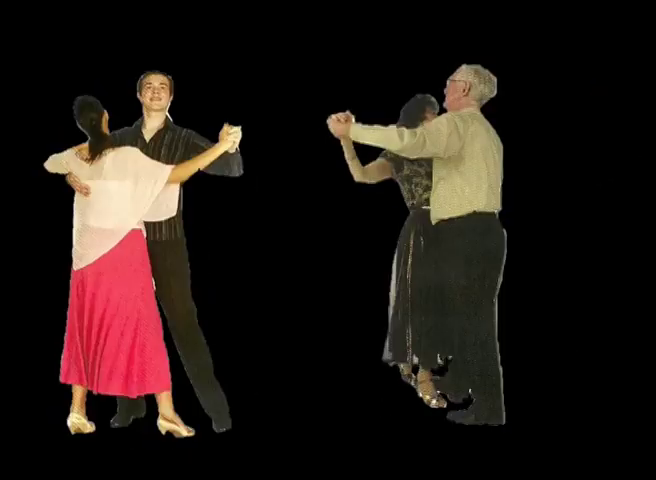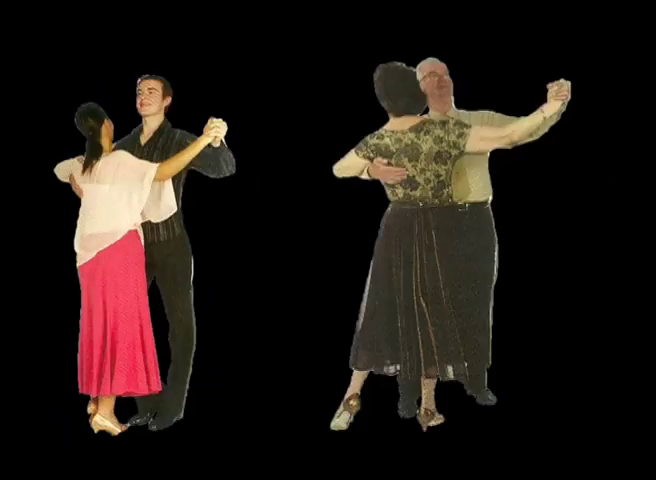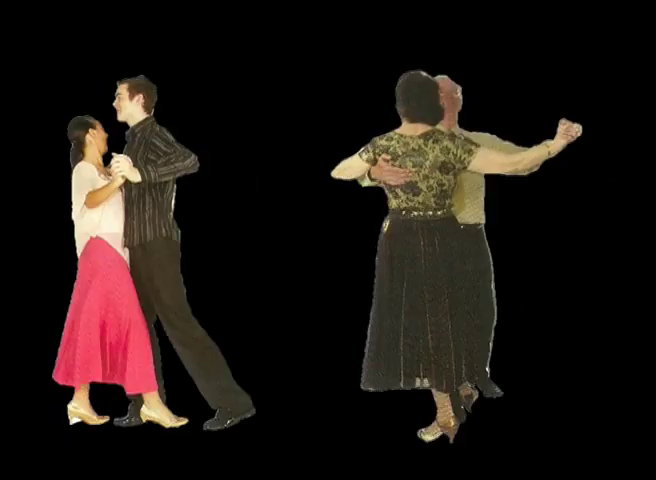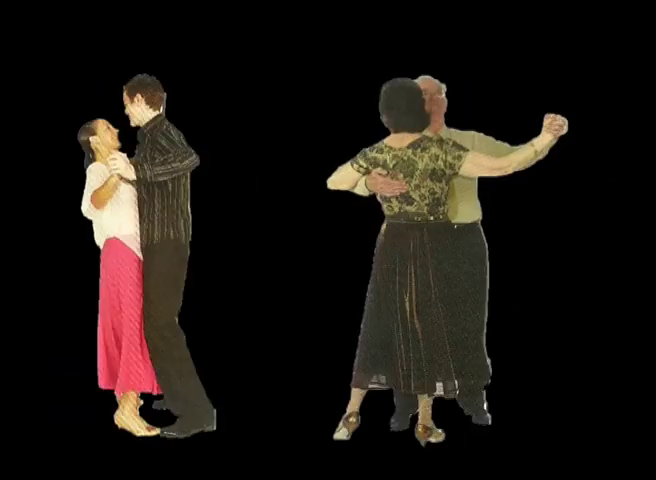
dt=0.2s
person 1, frame 1
left shoulder: (456, 123)
right shoulder: (487, 132)
left elbow: (413, 143)
left wrist: (352, 129)
left hip: (466, 233)
right hip: (482, 230)
left knee: (473, 319)
right knee: (448, 310)
person 1, frame 2
left shoulder: (376, 141)
right shoulder: (445, 130)
left elbow: (339, 170)
right elbow: (505, 137)
right wrist: (548, 109)
left hip: (397, 232)
right hip: (439, 230)
left knee: (381, 312)
right knee: (435, 311)
right ankle: (427, 406)
person 1, frame 3
left shoulder: (383, 145)
right shoulder: (451, 145)
left elbow: (337, 173)
right elbow: (512, 164)
right wrist: (557, 142)
left hip: (398, 241)
right hip: (440, 239)
left knee: (390, 322)
right knee: (437, 319)
right ankle: (446, 413)
person 1, frame 4
left shoulder: (373, 156)
right shoulder: (441, 150)
left elbow: (332, 184)
right elbow: (501, 167)
right wrist: (542, 140)
left hip: (394, 248)
right hip: (437, 245)
left knee: (379, 329)
right knee: (435, 326)
left ankle: (351, 415)
right ankle: (425, 421)
person 2, frame 1
left shoulder: (183, 139)
right shoulder: (120, 139)
left elbow: (229, 168)
left wrist: (230, 148)
right wrist: (73, 174)
left hip: (167, 241)
left knee: (182, 319)
left ankle: (215, 404)
right ankle: (130, 402)
person 2, frame 2
left shoulder: (180, 140)
right shoulder: (125, 144)
left elbow: (223, 169)
left wrist: (219, 145)
left hip: (170, 243)
left knee: (180, 320)
left ankle: (172, 404)
right ankle: (147, 404)
person 2, frame 3
left shoulder: (153, 135)
right shoulder: (135, 138)
left elbow: (188, 162)
left wrist: (140, 173)
left hip: (156, 243)
right hip: (141, 245)
left knee: (178, 321)
left ankle: (232, 401)
right ankle: (144, 404)
person 2, frame 4
left shoulder: (162, 133)
right shoulder: (152, 136)
left elbow: (188, 159)
left wrist: (137, 171)
left hip: (165, 243)
right hip: (158, 243)
left knee: (159, 324)
right knee: (157, 321)
left ankle: (197, 411)
right ankle: (176, 396)
person 3, frame 1
right shoulder: (403, 151)
right elbow: (363, 175)
right wrist: (346, 140)
right hip: (423, 227)
left knee: (432, 301)
right knee: (417, 302)
person 3, frame 2
left shoulder: (480, 120)
left elbow: (527, 130)
right elbow: (371, 160)
left wrist: (555, 104)
right wrist: (374, 169)
left hip: (476, 222)
left knee: (478, 306)
left ankle: (477, 381)
right ankle: (411, 389)
person 3, frame 3
left shoulder: (479, 143)
right elbow: (368, 167)
right wrist: (376, 172)
left hip: (470, 239)
left knee: (482, 316)
left ankle: (475, 376)
person 3, frame 4
left shoulder: (471, 142)
right elbow: (365, 177)
left wrist: (549, 136)
right wrist: (371, 181)
left ankle: (473, 397)
right ankle: (407, 403)
person 4, frame 1
left shoulder: (76, 158)
right shoulder: (128, 157)
left elbow: (49, 163)
right elbow: (175, 175)
right wrist: (219, 147)
left hip: (88, 250)
right hip: (125, 248)
left knee: (86, 327)
right knee: (138, 325)
left ankle: (78, 409)
person 4, frame 2
left shoulder: (80, 165)
right shoulder: (120, 161)
left elbow: (59, 171)
right elbow: (162, 173)
right wrist: (203, 140)
left hip: (91, 250)
right hip: (120, 249)
left knee: (99, 326)
right knee: (121, 325)
left ankle: (98, 402)
right ankle: (104, 410)
person 4, frame 3
left shoulder: (98, 170)
right shoulder: (85, 170)
right elbow: (90, 200)
right wrist: (119, 179)
left hip: (109, 251)
right hip: (102, 252)
left knee: (93, 326)
right knee: (129, 323)
left ankle: (80, 401)
right ankle: (151, 403)
person 4, frame 4
left shoulder: (114, 168)
right shoulder: (97, 170)
right elbow: (97, 200)
right wrist: (117, 176)
left hip: (131, 251)
right hip: (120, 252)
left knee: (130, 324)
right knee: (133, 325)
left ankle: (127, 402)
right ankle: (127, 407)
